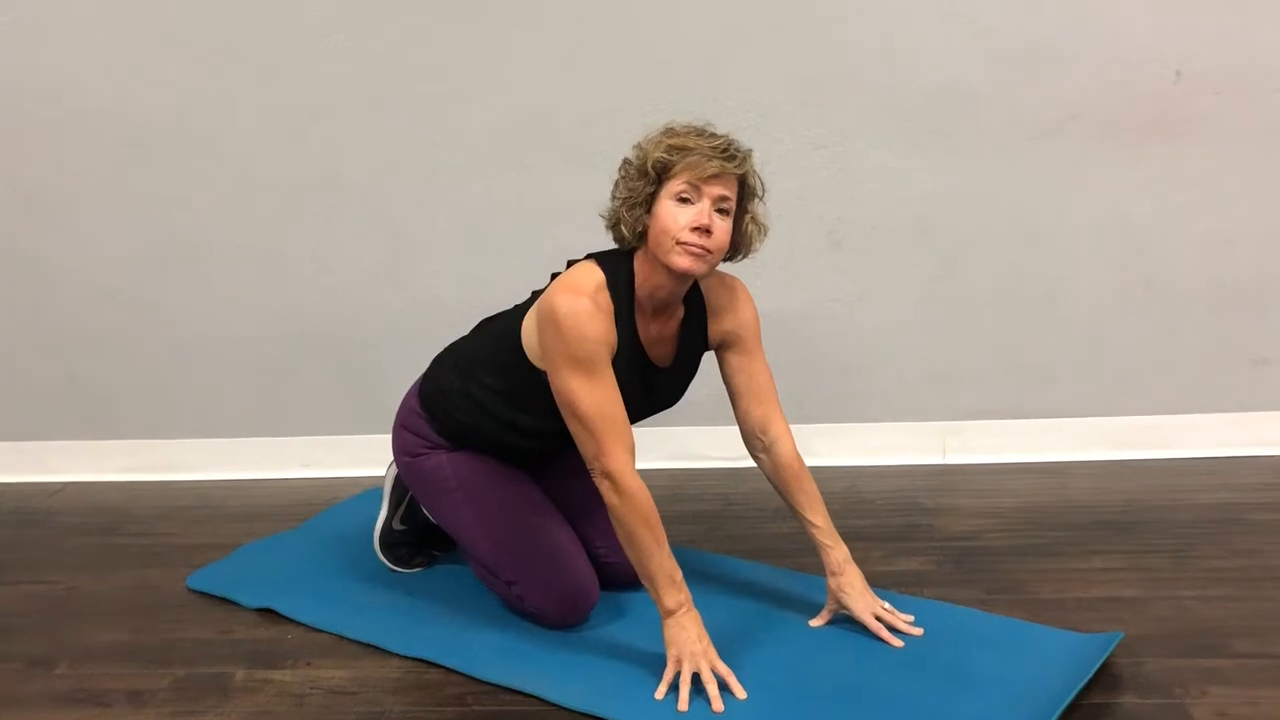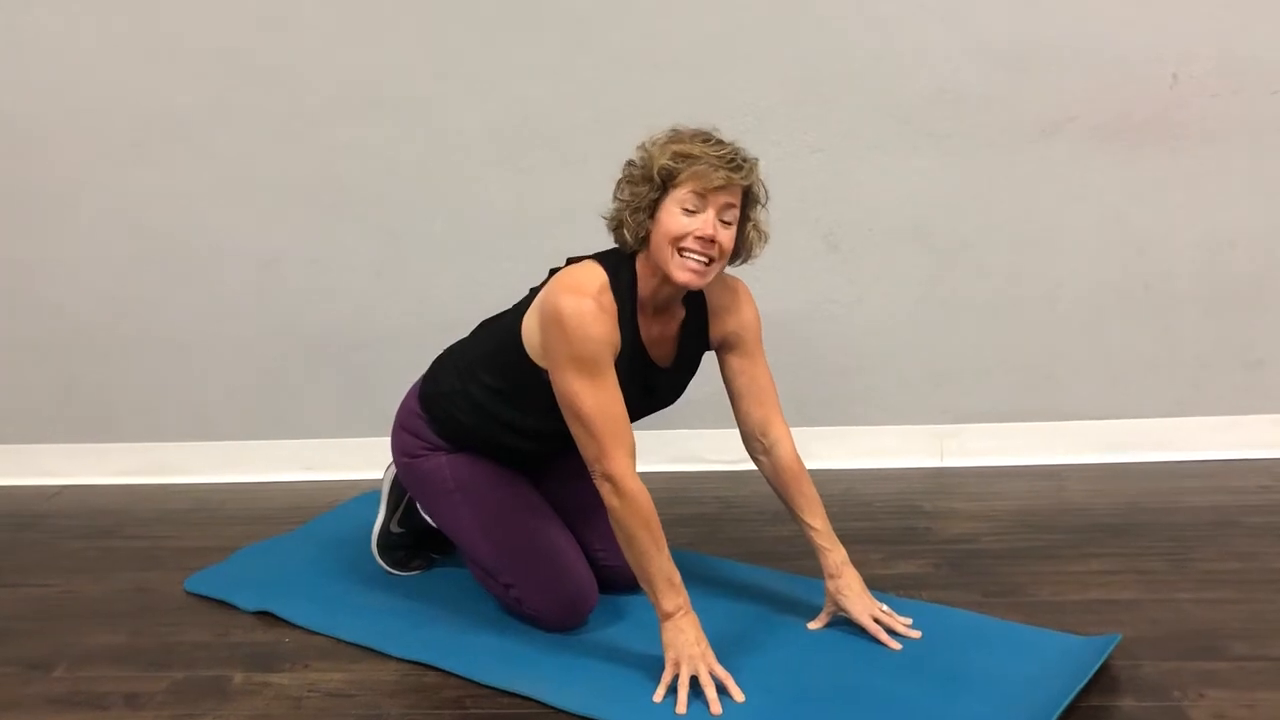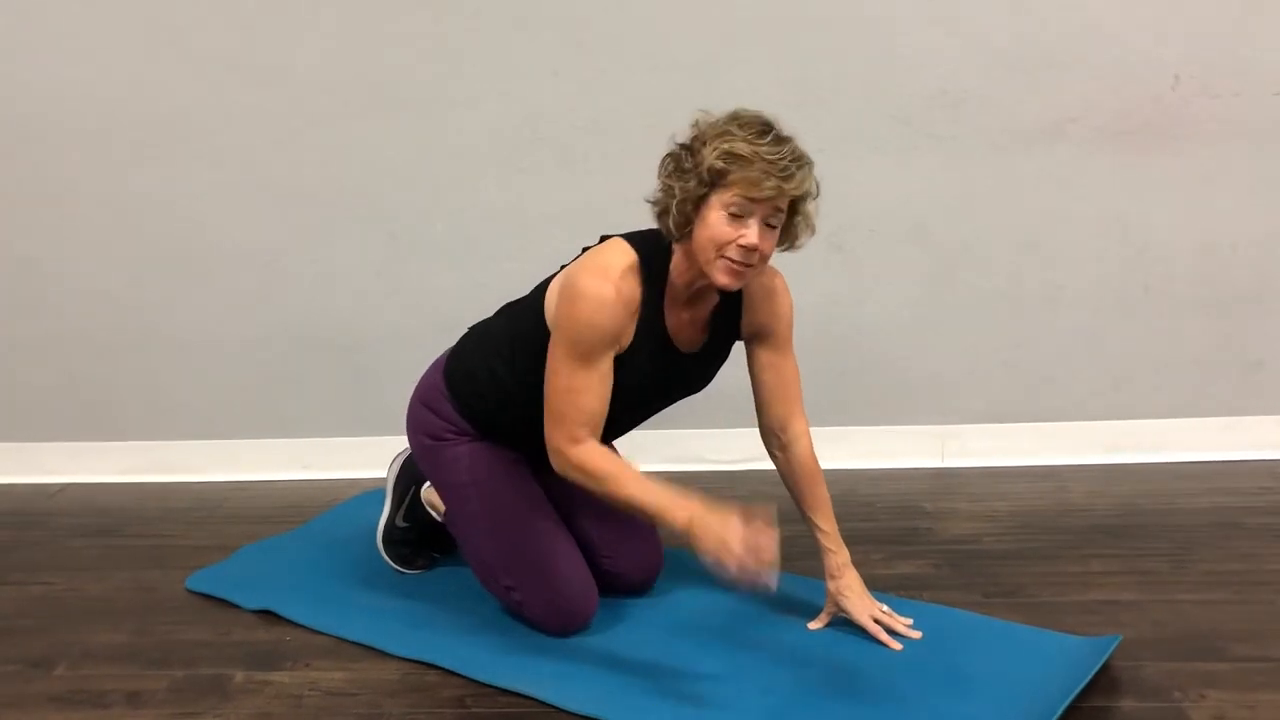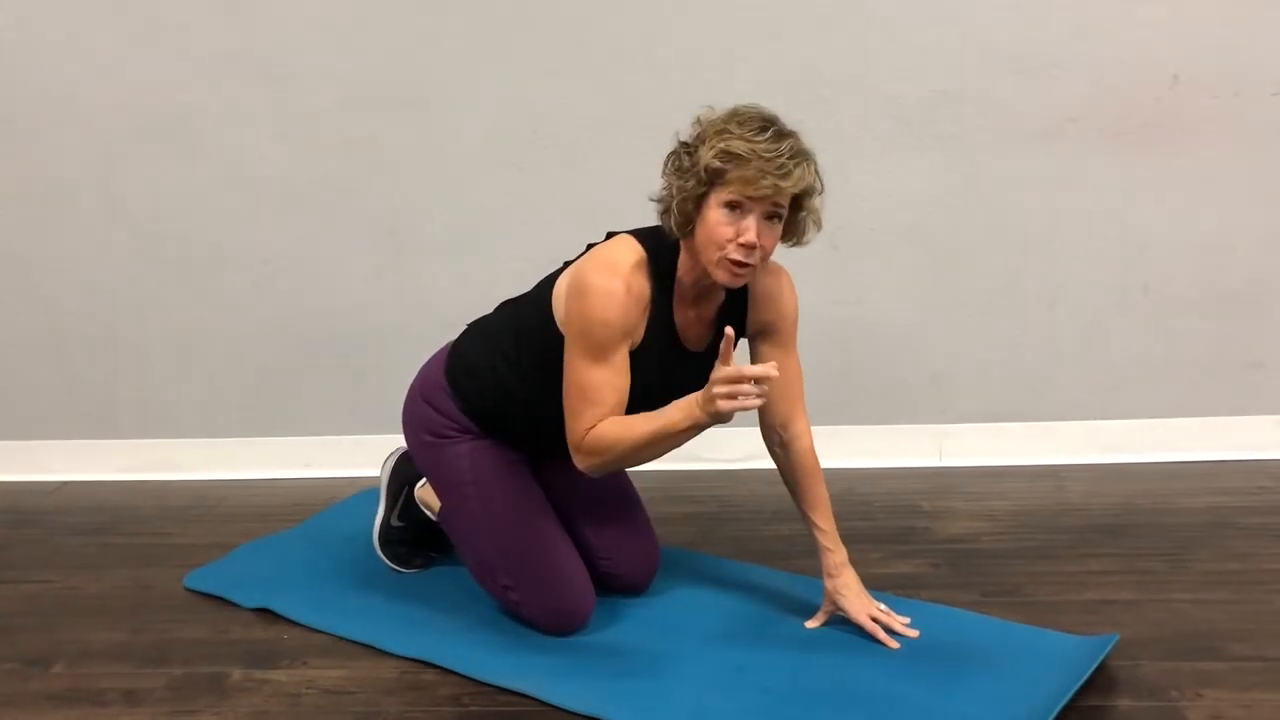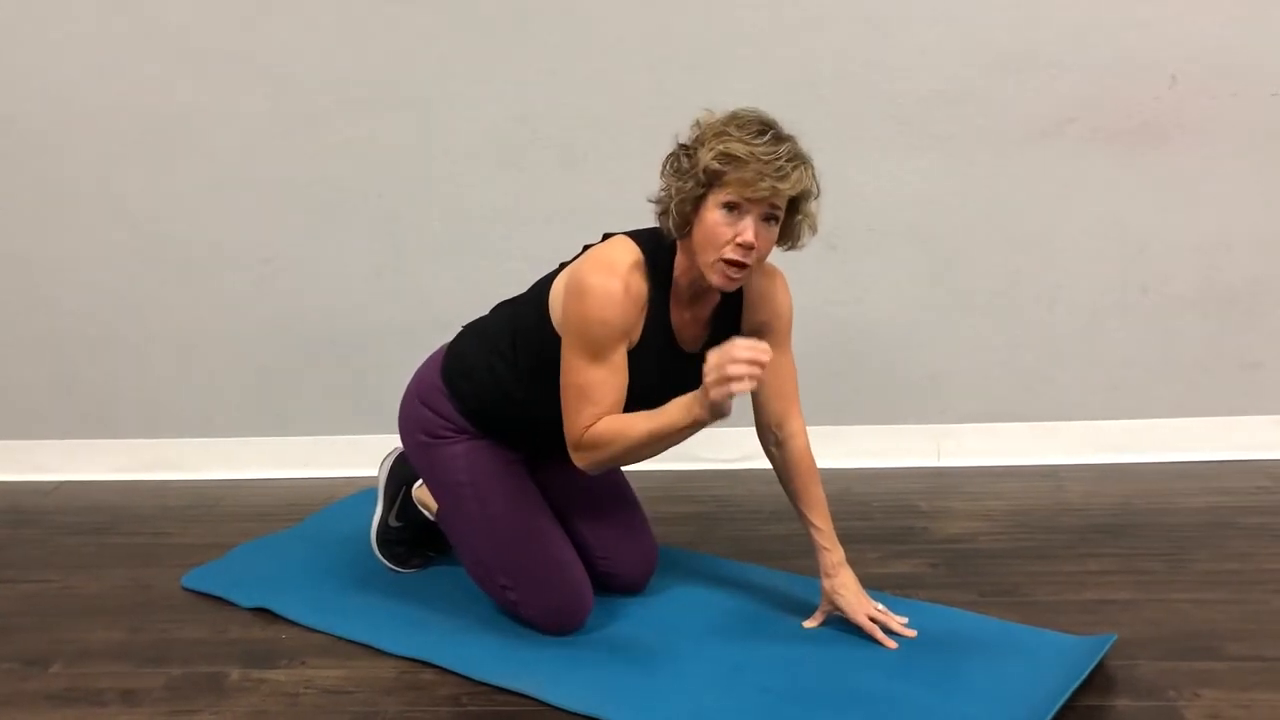
dt=0.5s
person 1, frame 1
left shoulder: (725, 304)
right shoulder: (580, 305)
left elbow: (769, 438)
right elbow: (614, 473)
left wrist: (839, 565)
right wrist: (677, 613)
left hip: (541, 441)
right hip: (449, 435)
left knee: (624, 568)
right knee: (565, 599)
left ankle: (496, 512)
right ankle: (424, 507)
person 1, frame 2
left shoulder: (726, 304)
right shoulder: (581, 304)
left elbow: (768, 438)
right elbow: (615, 475)
left wrist: (838, 566)
right wrist: (676, 616)
left hip: (540, 440)
right hip: (447, 436)
left knee: (622, 569)
right knee: (564, 600)
left ankle: (490, 514)
right ankle: (424, 507)
person 1, frame 3
left shoulder: (763, 293)
right shoulder: (605, 286)
left elbow: (787, 434)
right elbow: (569, 450)
left wrist: (839, 567)
right wrist: (694, 520)
left hip: (555, 428)
right hip: (465, 417)
left knee: (634, 573)
right knee: (564, 608)
left ankle: (495, 507)
right ankle: (431, 500)
person 1, frame 4
left shoulder: (769, 291)
right shoulder: (613, 282)
left elbow: (788, 432)
right elbow: (590, 449)
left wrist: (837, 566)
right wrist: (702, 406)
left hip: (549, 425)
right hip: (465, 411)
left knee: (633, 574)
right knee: (560, 609)
left ankle: (487, 503)
right ankle: (424, 497)
person 1, frame 5
left shoulder: (763, 292)
right shoulder: (610, 283)
left elbow: (783, 431)
right elbow: (589, 450)
left wrist: (833, 565)
right wrist: (702, 406)
left hip: (547, 426)
right hip: (460, 413)
left knee: (630, 572)
right knee: (559, 607)
left ankle: (497, 503)
right ankle: (423, 497)
